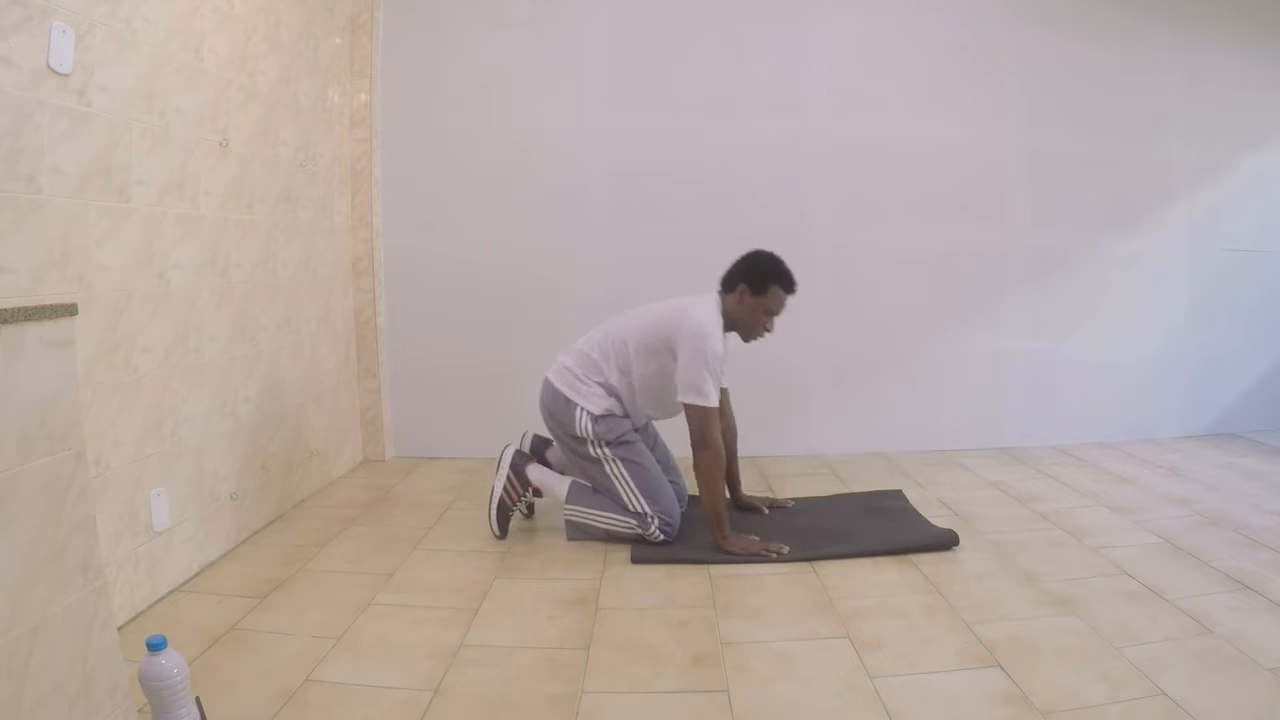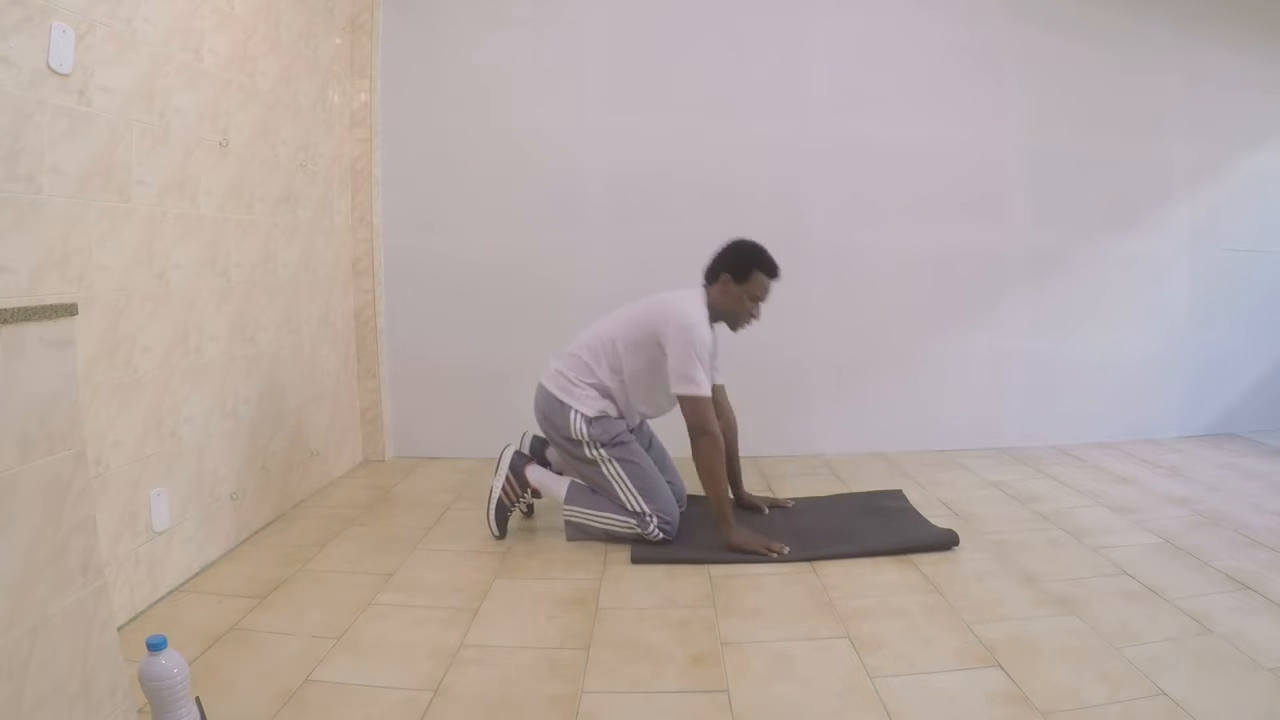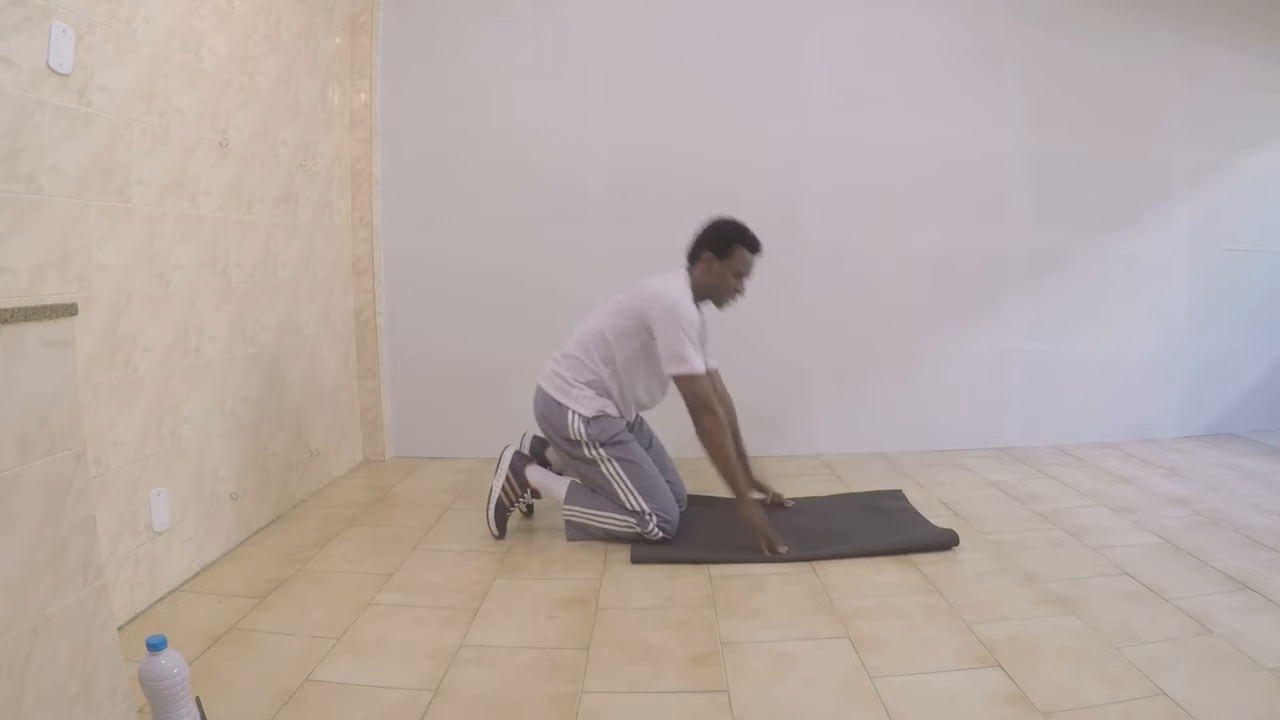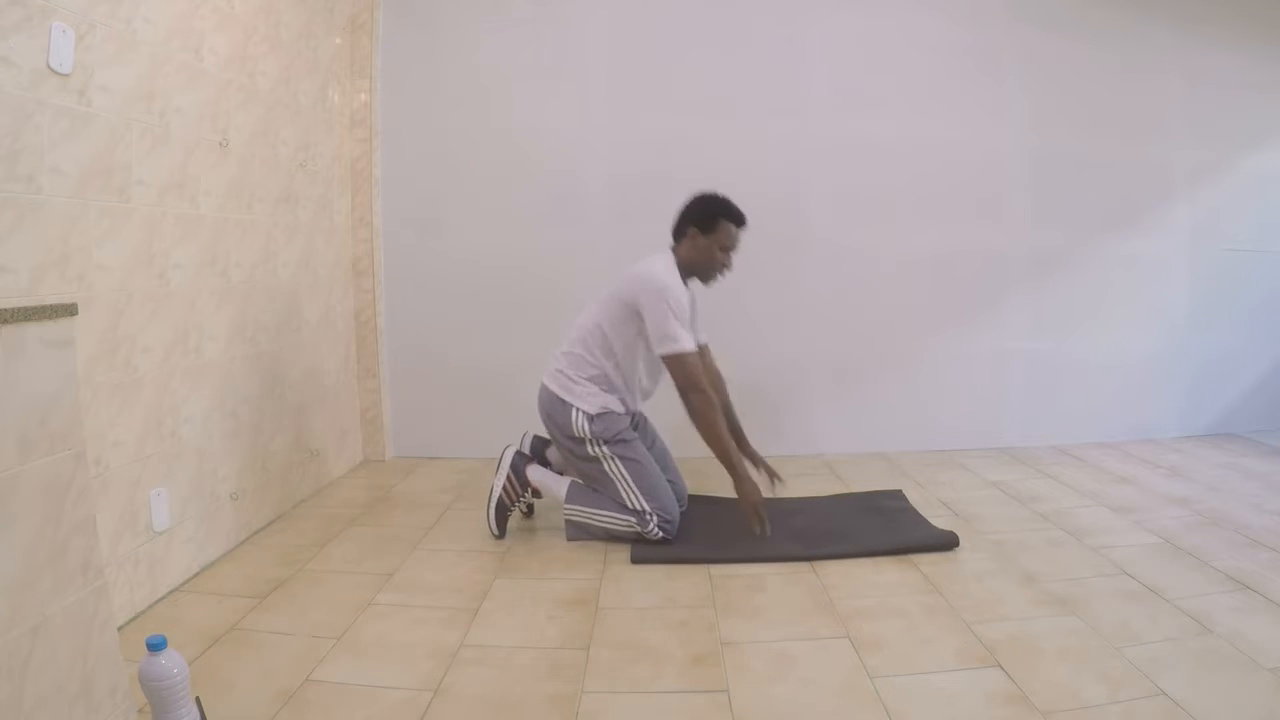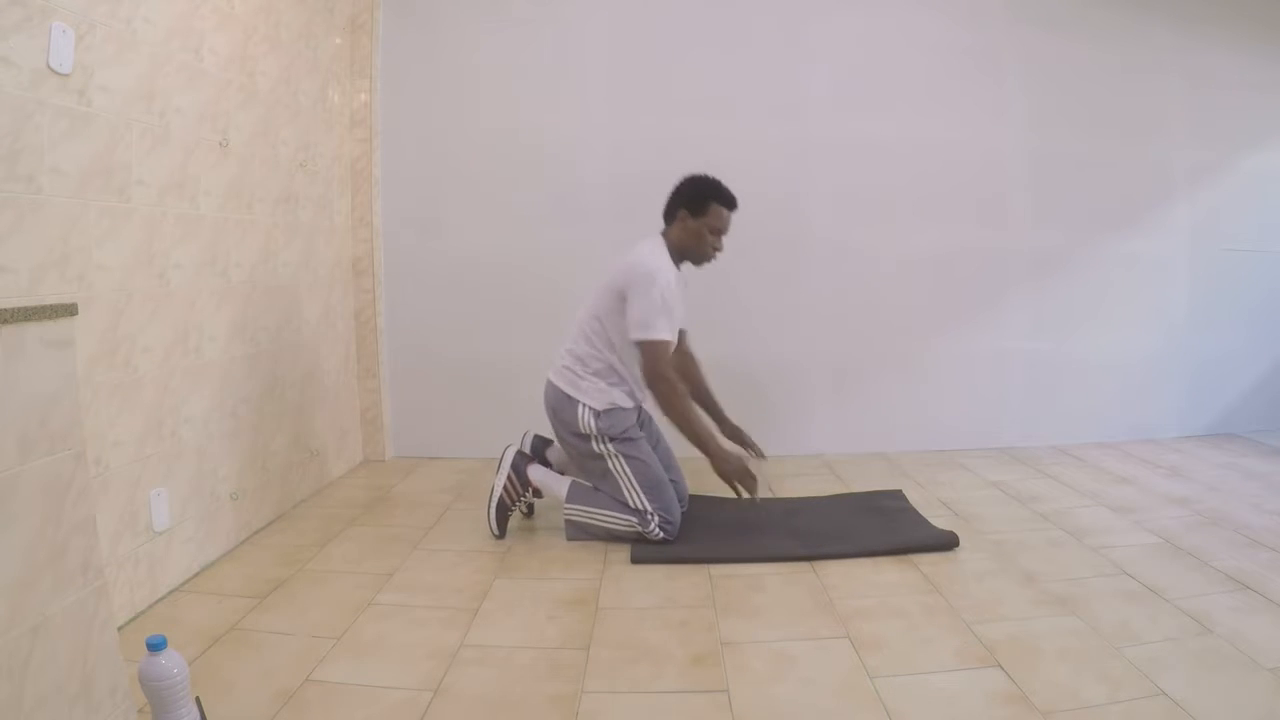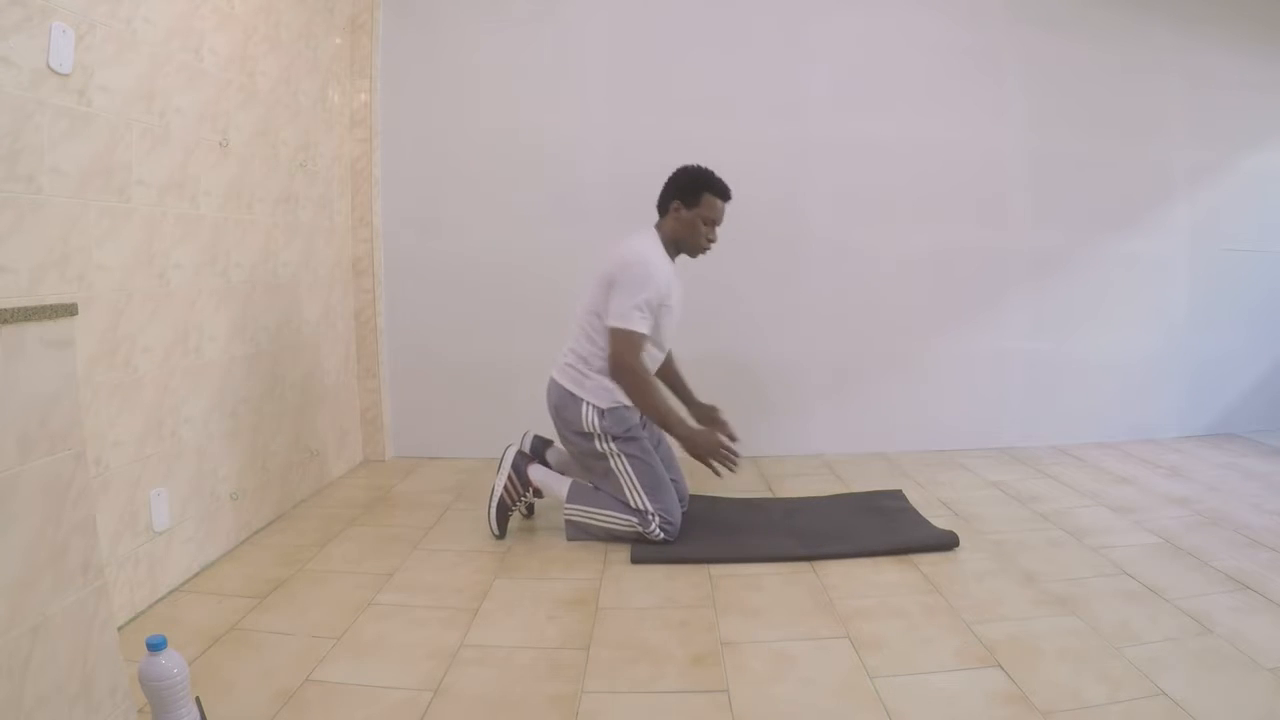
dt=0.1s
person 1, frame 1
left shoulder: (708, 320)
right shoulder: (702, 332)
left elbow: (723, 420)
right elbow: (706, 440)
left wrist: (737, 493)
right wrist: (724, 535)
left hip: (602, 401)
right hip: (579, 403)
left knee: (674, 496)
right knee: (660, 522)
left ankle: (547, 457)
right ankle: (528, 475)
person 1, frame 2
left shoulder: (697, 320)
right shoulder: (689, 324)
left elbow: (722, 414)
right elbow: (704, 431)
left wrist: (740, 494)
right wrist: (728, 527)
left hip: (607, 407)
right hip: (576, 408)
left knee: (673, 497)
right knee: (659, 520)
left ankle: (547, 458)
right ankle: (528, 477)
person 1, frame 3
left shoulder: (686, 304)
right shoulder: (674, 304)
left elbow: (719, 398)
right elbow: (705, 410)
left wrist: (747, 478)
right wrist: (744, 504)
left hip: (604, 405)
right hip: (574, 408)
left knee: (674, 497)
right knee: (659, 520)
left ankle: (547, 456)
right ankle: (528, 476)
person 1, frame 4
left shoulder: (674, 285)
right shoulder: (663, 286)
left elbow: (708, 373)
right elbow: (694, 389)
left wrist: (746, 449)
right wrist: (740, 475)
left hip: (608, 403)
right hip: (579, 408)
left knee: (673, 496)
right knee: (660, 520)
left ankle: (546, 456)
right ankle: (530, 477)
person 1, frame 5
left shoulder: (665, 270)
right shoulder: (653, 272)
left elbow: (680, 356)
right elbow: (660, 375)
left wrist: (725, 423)
right wrist: (715, 453)
left hip: (611, 400)
right hip: (586, 406)
left knee: (675, 497)
right knee: (660, 521)
left ankle: (547, 455)
right ankle: (531, 475)
person 1, frame 6
left shoulder: (657, 261)
right shoulder: (644, 264)
right elbow: (623, 364)
left wrist: (693, 404)
right wrist: (684, 434)
left hip: (613, 402)
right hip: (590, 403)
left knee: (675, 497)
right knee: (662, 521)
left ankle: (545, 456)
right ankle: (531, 477)
